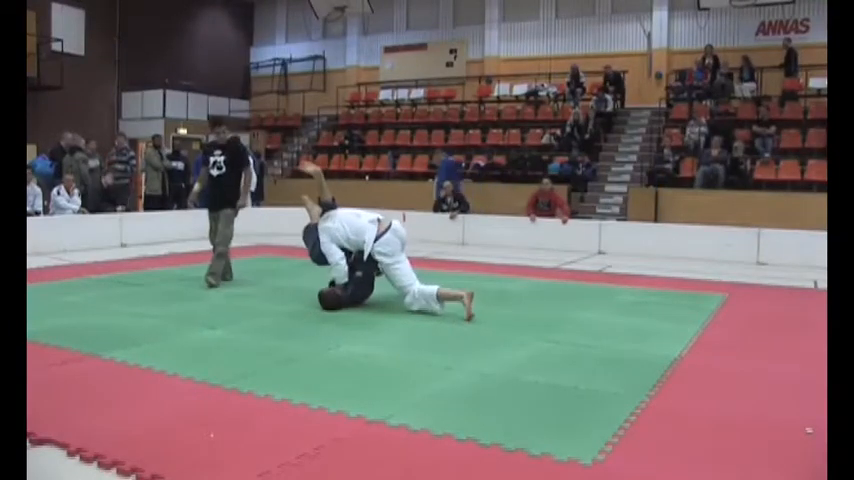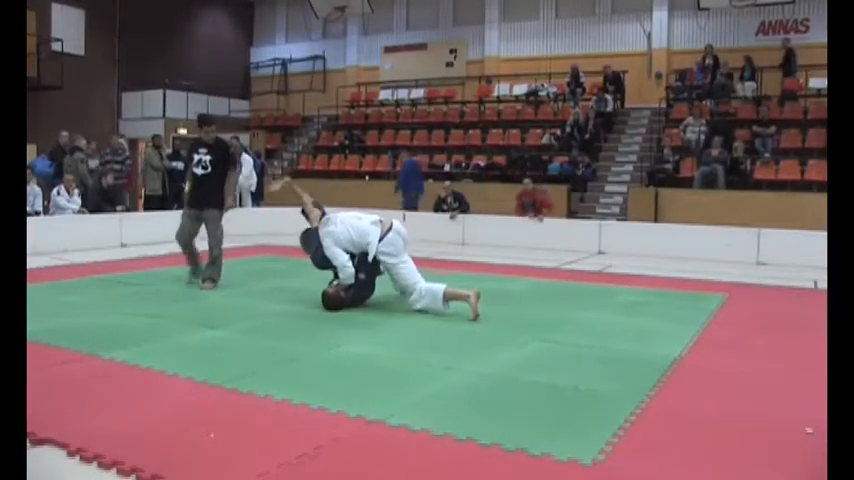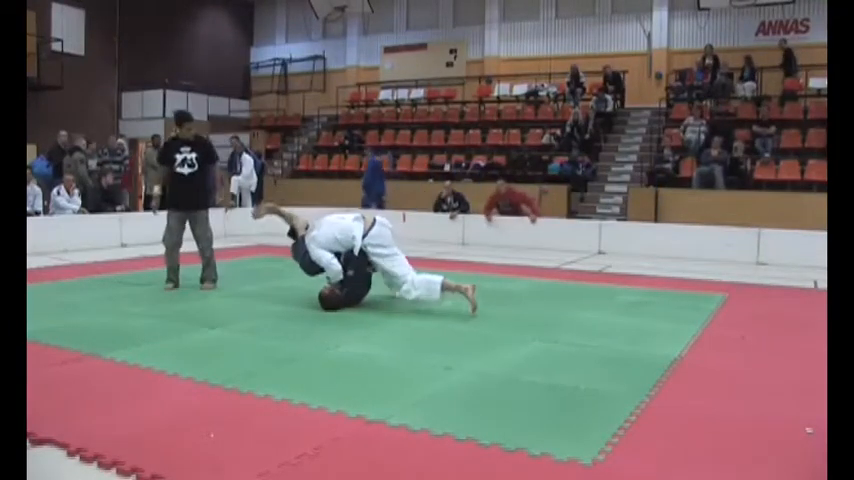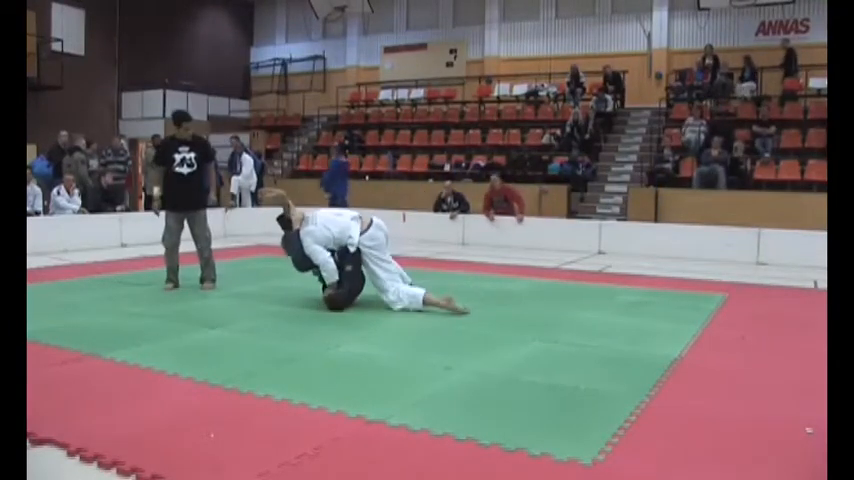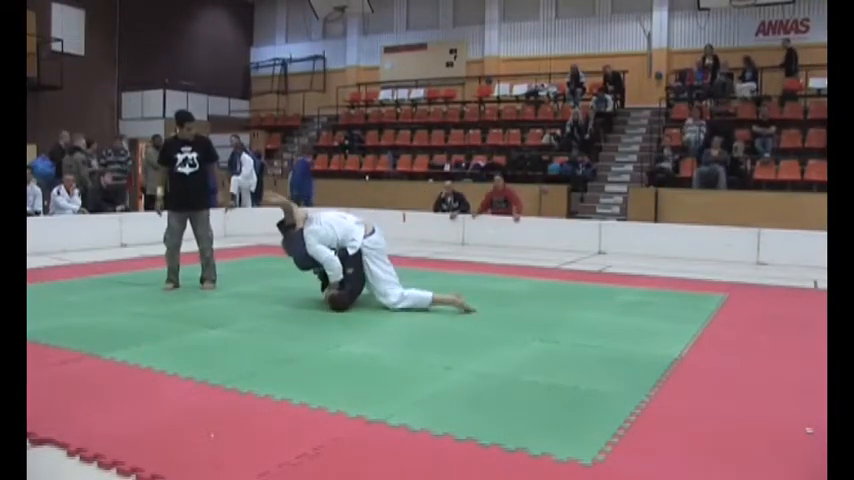
dt=0.5s
person 1, frame 1
left shoulder: (324, 235)
right shoulder: (332, 214)
left elbow: (340, 267)
left hip: (383, 245)
right hip: (393, 227)
left knee: (413, 296)
left ankle: (460, 296)
person 1, frame 2
left shoulder: (325, 239)
right shoulder: (329, 218)
left elbow: (346, 271)
left wrist: (339, 289)
left hip: (385, 245)
right hip: (394, 227)
left knee: (418, 292)
left ankle: (466, 296)
person 1, frame 3
left shoulder: (313, 247)
right shoulder: (318, 226)
left elbow: (335, 269)
left wrist: (332, 288)
left hip: (372, 241)
right hip: (376, 223)
left knee: (408, 282)
left ankle: (463, 289)
person 1, frame 4
left shoulder: (307, 240)
right shoulder: (309, 217)
left elbow: (327, 265)
right elbow: (291, 211)
left wrist: (331, 288)
right wrist: (283, 198)
left hip: (366, 242)
right hip: (374, 225)
left knee: (394, 296)
left ankle: (442, 303)
right ankle: (408, 285)
person 1, frame 5
left shoulder: (310, 241)
right shoulder: (310, 217)
left elbow: (333, 264)
left wrist: (332, 288)
right wrist: (285, 204)
left hip: (366, 245)
right hip: (371, 233)
left knee: (393, 297)
left ankle: (451, 300)
person 2, frame 1
left shoulder: (237, 147)
right shoulder: (209, 148)
left elbow: (247, 172)
left wrist: (243, 196)
right wrist: (196, 190)
left hip: (229, 201)
right hip: (213, 200)
left knee: (222, 239)
right knee: (215, 239)
left ankle: (214, 275)
right ankle: (225, 273)
person 2, frame 2
left shoulder: (223, 147)
right shoulder: (194, 145)
left elbow: (232, 172)
left wrist: (230, 197)
right wrist: (188, 191)
left hip: (214, 202)
right hip: (194, 201)
left knee: (215, 242)
right knee: (183, 237)
left ankle: (211, 277)
right ankle: (196, 269)
person 2, frame 3
left shoulder: (204, 143)
right shoulder: (169, 145)
left elbow: (213, 168)
right elbow: (164, 170)
right wrist: (156, 194)
left hip: (199, 203)
right hip: (175, 203)
left knee: (205, 242)
right knee: (171, 242)
left ankle: (209, 278)
right ankle: (172, 279)
person 2, frame 4
left shoulder: (201, 143)
right shoulder: (166, 145)
left elbow: (209, 167)
right elbow: (159, 171)
left wrist: (211, 191)
right wrist: (156, 196)
left hip: (197, 202)
right hip: (173, 203)
left knee: (203, 242)
right knee: (170, 243)
left ankle: (208, 278)
right ankle: (172, 279)
person 2, frame 5
left shoulder: (204, 143)
right shoulder: (169, 145)
left elbow: (213, 167)
right elbow: (163, 171)
right wrist: (160, 196)
left hip: (200, 202)
right hip: (176, 203)
left knee: (205, 242)
right knee: (172, 243)
left ankle: (208, 278)
right ankle: (172, 279)
